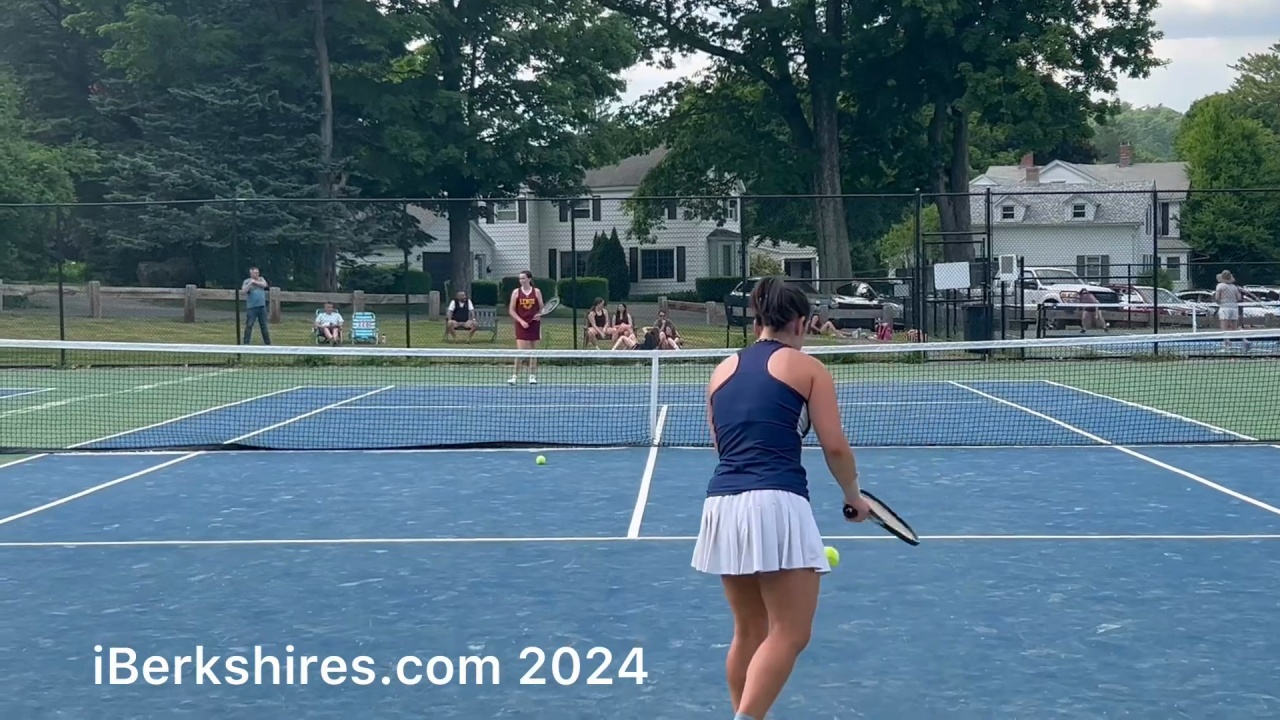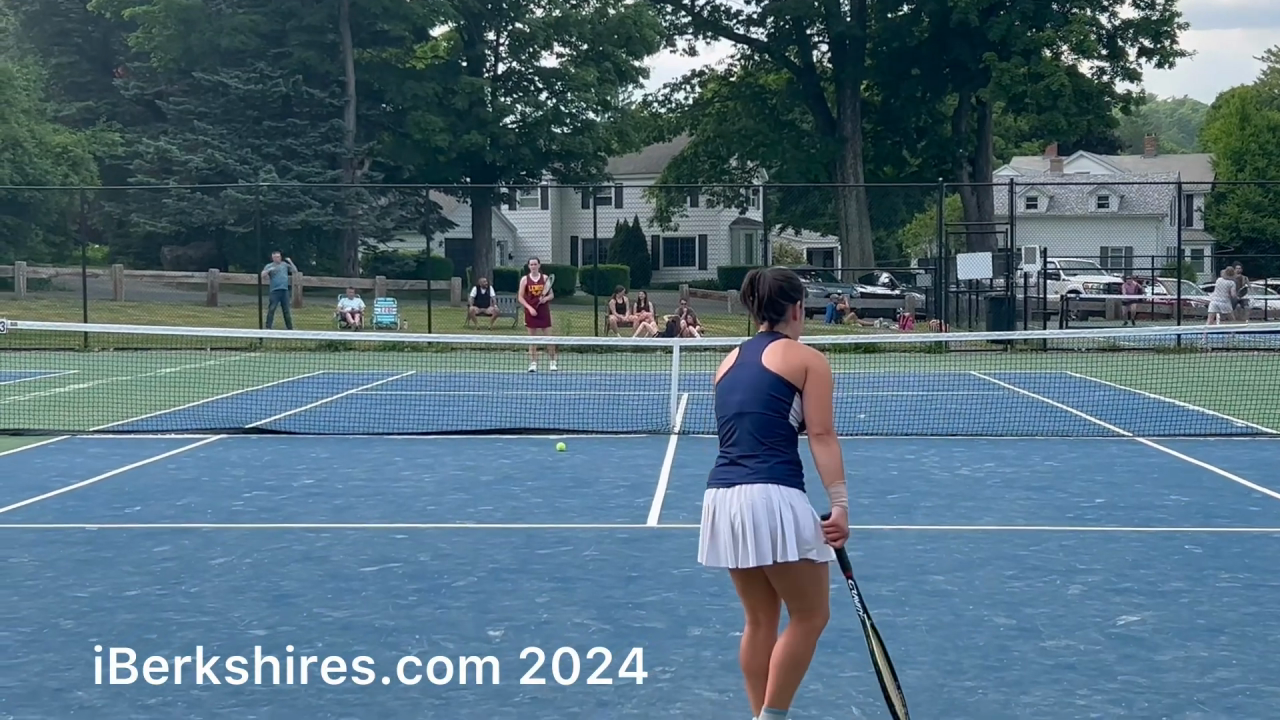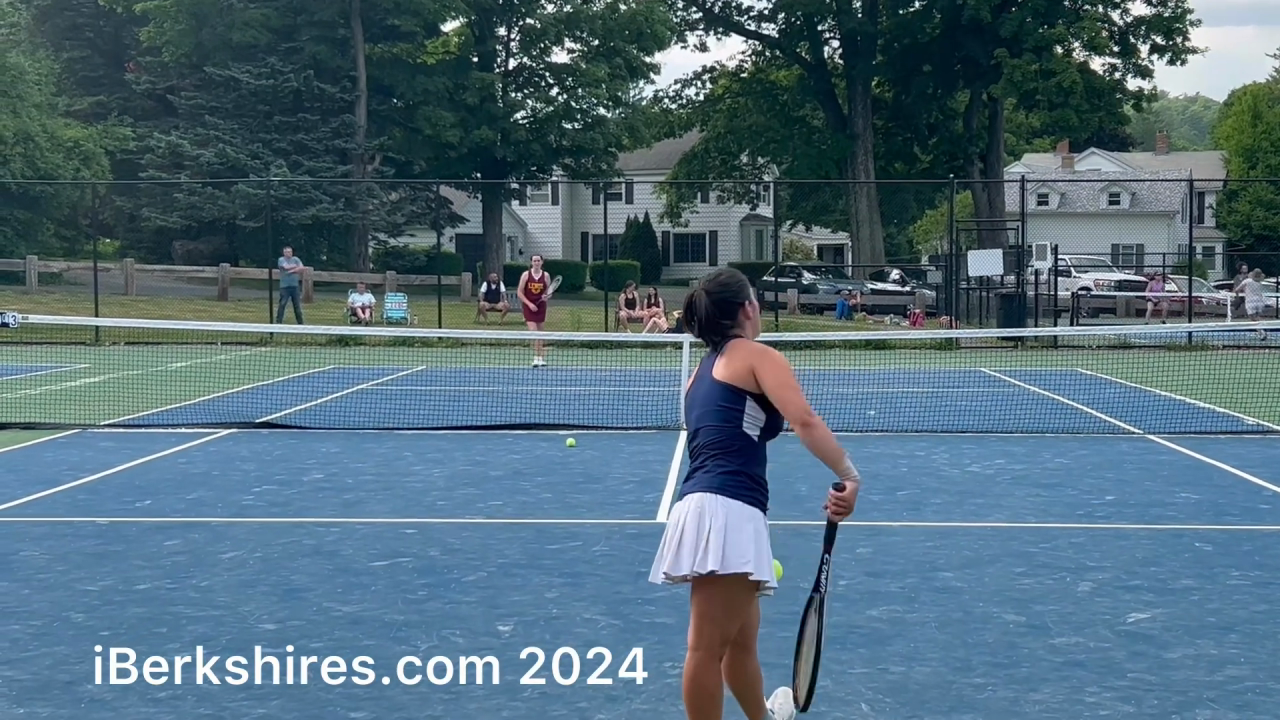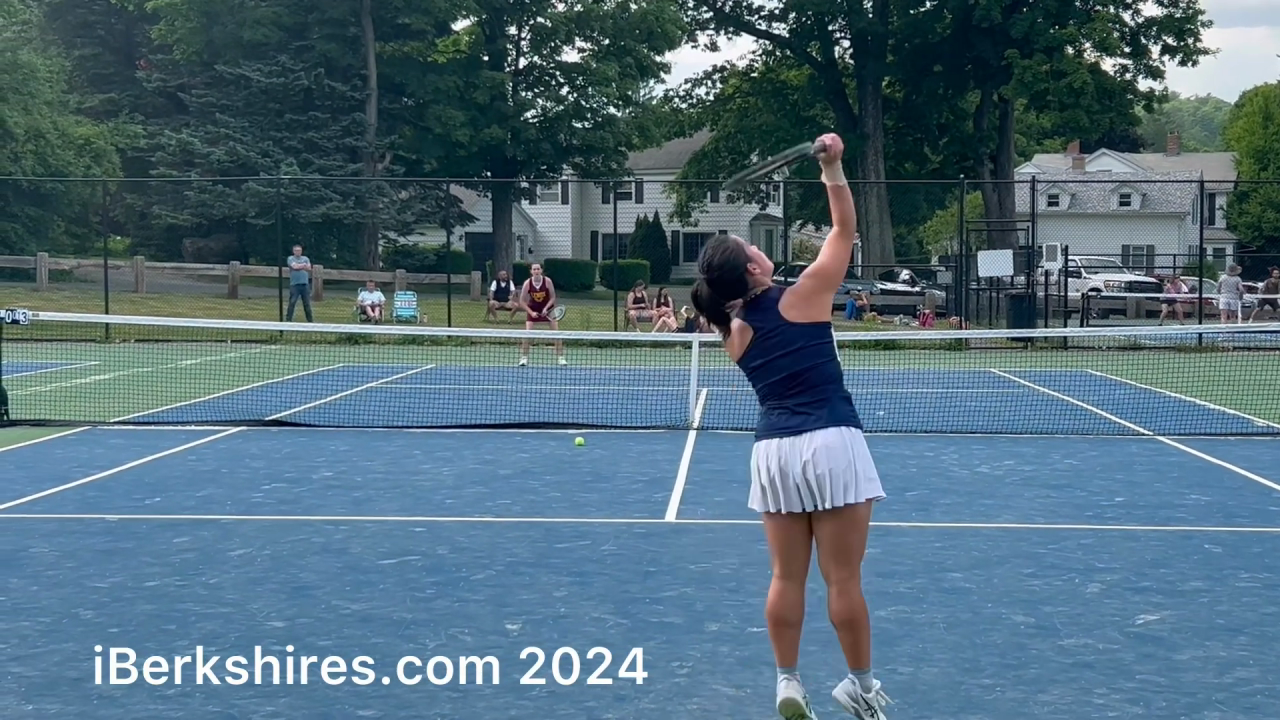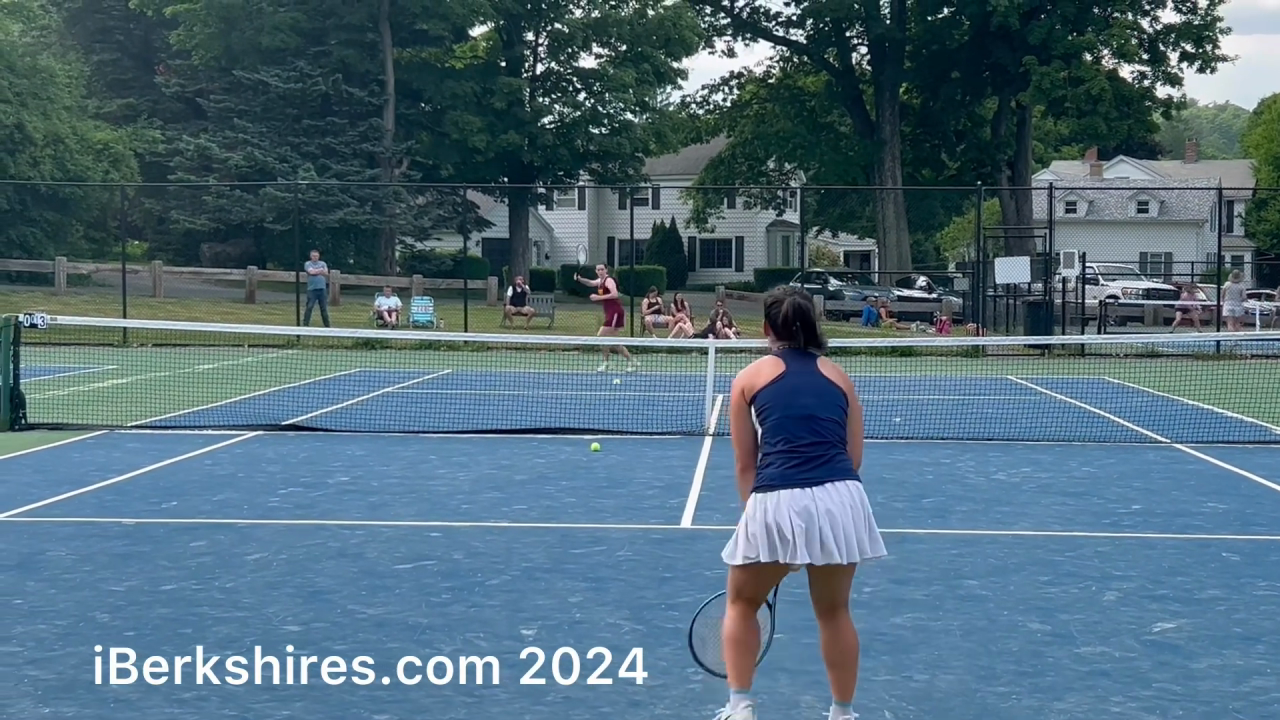
dt=1s
person 1, frame 1
left shoulder: (722, 371)
right shoulder: (808, 368)
right elbow: (835, 447)
right wrist: (854, 496)
left hip: (721, 506)
right hip: (776, 505)
left knee: (748, 633)
right knee: (788, 634)
person 1, frame 2
left shoulder: (732, 360)
right shoulder: (807, 358)
right elbow: (821, 435)
right wrist: (839, 503)
left hip: (723, 496)
right hip: (771, 497)
left knee: (760, 621)
right knee: (810, 617)
person 1, frame 3
left shoulder: (708, 367)
right shoulder: (754, 355)
right elbow: (803, 419)
right wrist: (848, 476)
left hip: (703, 507)
right hip: (724, 511)
left knee: (743, 635)
right knee: (709, 646)
person 1, frame 4
left shoulder: (735, 333)
right shoulder: (802, 297)
right elbow: (844, 234)
right wrist: (834, 171)
left hip: (776, 453)
right hip: (834, 446)
left knee: (787, 575)
right knee: (844, 576)
person 1, frame 5
left shoulder: (749, 378)
right shoulder: (839, 375)
left elbow: (744, 462)
left wrist: (753, 507)
left hip: (777, 503)
right hip: (841, 499)
left knee: (739, 606)
right knee: (834, 614)
